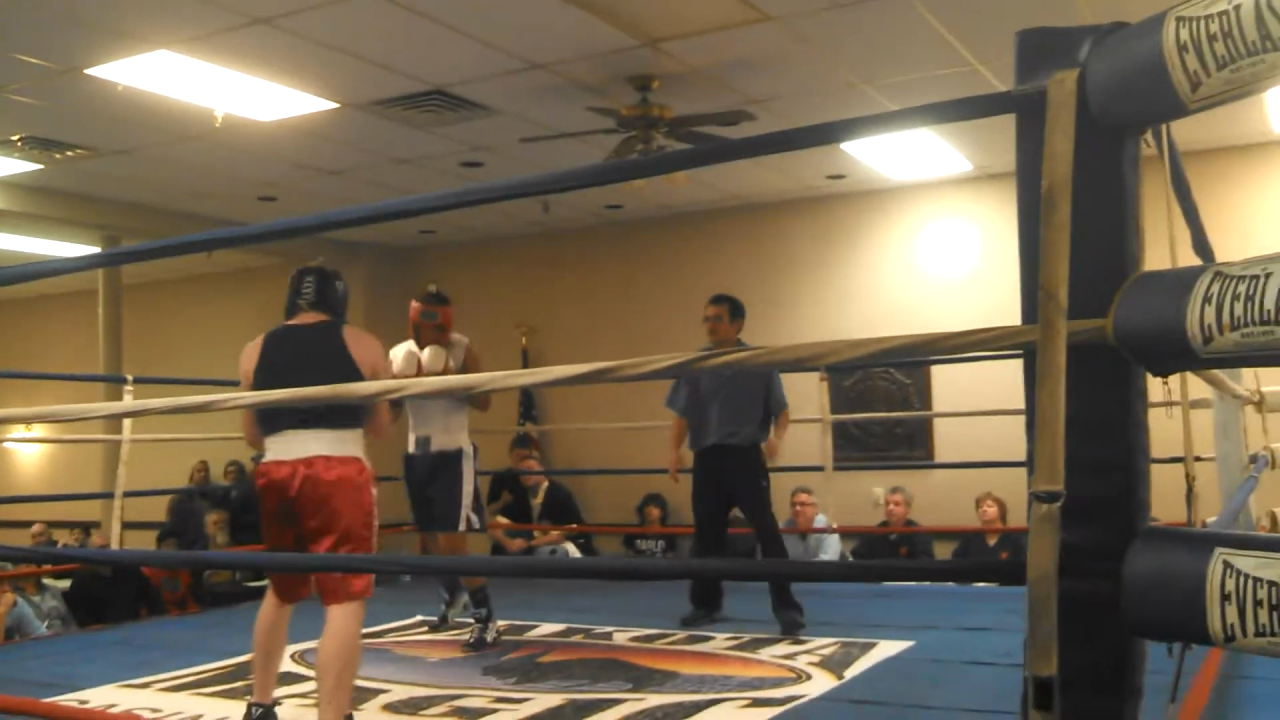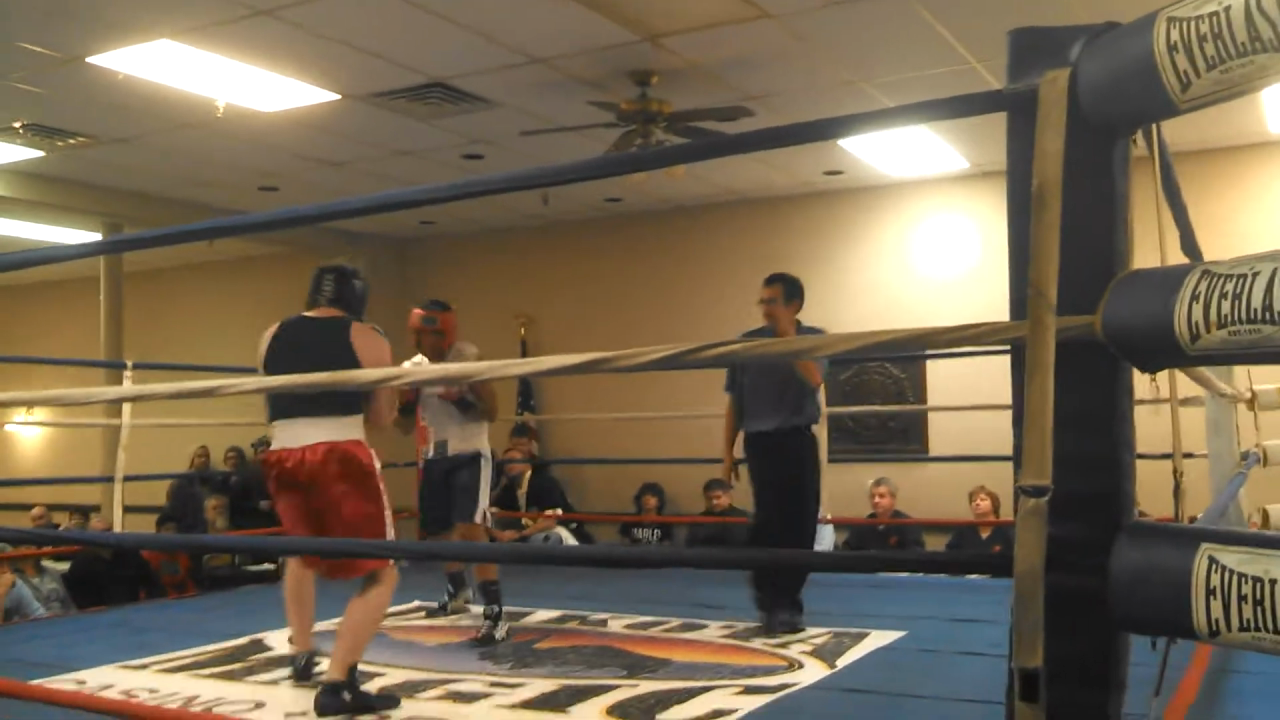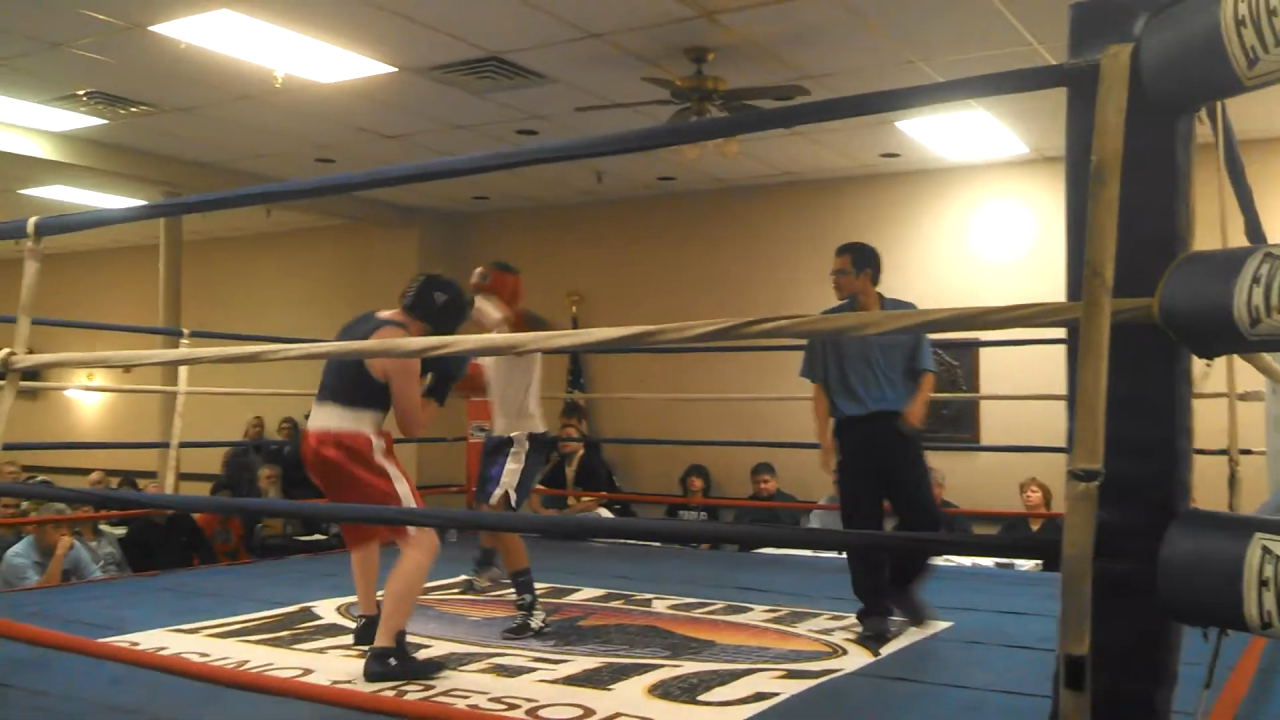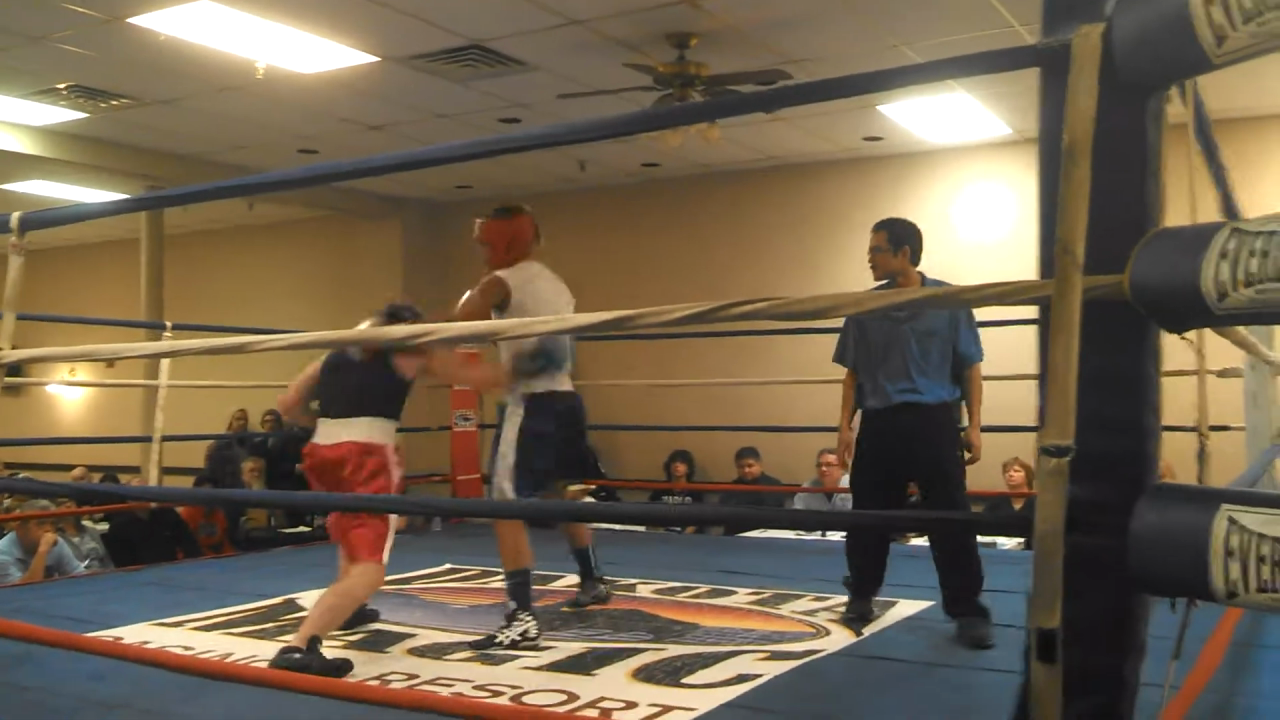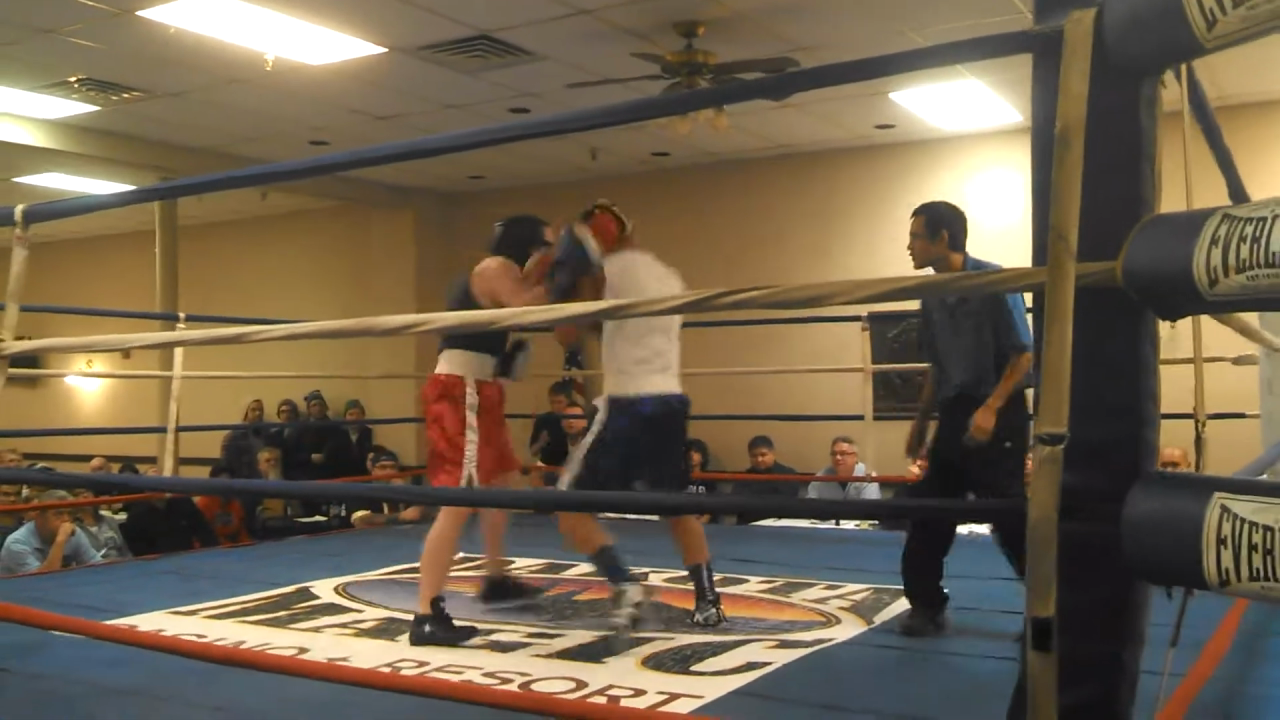
dt=0.5s
person 1, frame 1
left shoulder: (256, 350)
right shoulder: (363, 344)
left elbow: (252, 436)
right elbow: (379, 426)
left hip: (276, 476)
right hip: (339, 474)
left knee: (281, 591)
right knee: (345, 602)
person 1, frame 2
left shoulder: (273, 336)
right shoulder: (370, 340)
right elbow: (381, 420)
left hip: (284, 461)
right hip: (342, 458)
left knee: (303, 549)
right knee: (379, 575)
left ankle: (301, 653)
person 1, frame 3
left shoulder: (367, 321)
right elbow: (413, 425)
left wrist: (427, 370)
right wrist: (442, 385)
left hip: (318, 440)
right hip: (351, 444)
left knee: (364, 525)
right knee: (421, 542)
left ankle: (369, 617)
right ankle: (385, 653)
person 1, frame 4
left shoulder: (337, 352)
right shoulder: (413, 345)
left elbow: (288, 403)
right elbow: (477, 379)
left hip: (320, 454)
right hip: (368, 457)
left knee: (355, 526)
right knee: (366, 571)
left ankle: (349, 609)
right ankle: (298, 648)
person 1, frame 5
left shoulder: (498, 282)
right shoulder: (497, 269)
right elbow: (528, 309)
left wrist: (515, 346)
left hip: (473, 392)
right hip: (460, 390)
left knee: (505, 482)
right knee: (458, 504)
left ankle: (497, 580)
right ankle: (427, 618)
person 2, frame 1
left shoulder: (760, 363)
left elbow: (780, 411)
right elbow: (683, 415)
left wrist: (775, 438)
right wrist: (675, 450)
left hip: (746, 457)
right hip: (708, 460)
left knee: (767, 531)
right knee: (707, 536)
left ankle: (787, 608)
right ankle: (706, 604)
person 2, frame 2
left shoulder: (814, 339)
right shoulder: (749, 344)
left elbow: (814, 378)
right elbow: (736, 402)
left wrist: (788, 335)
right wrist: (728, 451)
left hip: (801, 441)
right hip: (763, 442)
left knee: (801, 527)
right knee: (768, 523)
left ankle: (787, 602)
right ankle: (770, 602)
person 2, frame 3
left shoulder: (905, 315)
left elbow: (926, 372)
right elbow: (821, 387)
left wrist: (919, 404)
right wrist: (825, 437)
left hip: (898, 429)
right hip: (854, 432)
left knee: (923, 515)
right knee: (862, 524)
left ankle: (900, 585)
right ankle: (875, 611)
person 2, frame 4
left shoulder: (948, 302)
right shoulder: (864, 308)
left elbow: (970, 367)
right elbow: (853, 374)
left wrist: (974, 424)
right wrist: (845, 427)
left hip: (934, 421)
right hip: (880, 425)
left knee: (951, 519)
right knee: (868, 516)
left ankle: (967, 612)
right ankle: (861, 595)
person 2, frame 5
right shoulder: (932, 294)
left elbow: (1022, 355)
left wrist: (990, 409)
right wrist: (921, 419)
left hip: (996, 416)
right hip: (954, 412)
left knee: (1009, 513)
right ankle: (926, 604)
person 3, frame 1
left shoulder: (462, 349)
right shoulder: (399, 353)
left elbow: (483, 403)
left wrist: (452, 380)
left hip: (452, 454)
right hip: (417, 454)
left knee: (451, 540)
right knee: (430, 538)
left ankle: (486, 619)
right ankle: (455, 594)
person 3, frame 2
left shoulder: (471, 359)
right shoulder: (414, 365)
left elbow: (491, 413)
right elbow: (406, 429)
left wrist: (457, 398)
right wrist: (406, 400)
left hip: (473, 456)
right hip: (437, 458)
left knee: (470, 530)
right knee: (436, 534)
left ankle: (495, 616)
right ankle: (458, 593)
person 3, frame 3
left shoulder: (515, 326)
right shoulder: (489, 330)
left elbow: (542, 328)
left wrist: (506, 316)
right wrist: (472, 376)
left hip: (524, 439)
right hip: (501, 437)
left knee: (495, 512)
right knee: (485, 508)
left ankle: (531, 608)
right ankle: (486, 567)
person 3, frame 4
left shoulder: (499, 283)
right shoulder: (558, 286)
left elbow: (460, 326)
left hip: (529, 404)
right hip: (563, 398)
right knee: (556, 495)
left ankle: (521, 619)
right ankle: (592, 579)
person 3, frame 5
left shoulder: (603, 271)
right shoulder: (669, 277)
left elbow: (568, 337)
left wrist: (563, 289)
left hip: (627, 406)
right hip: (670, 402)
left knee: (572, 504)
left ankle: (624, 586)
right ankle: (708, 601)
